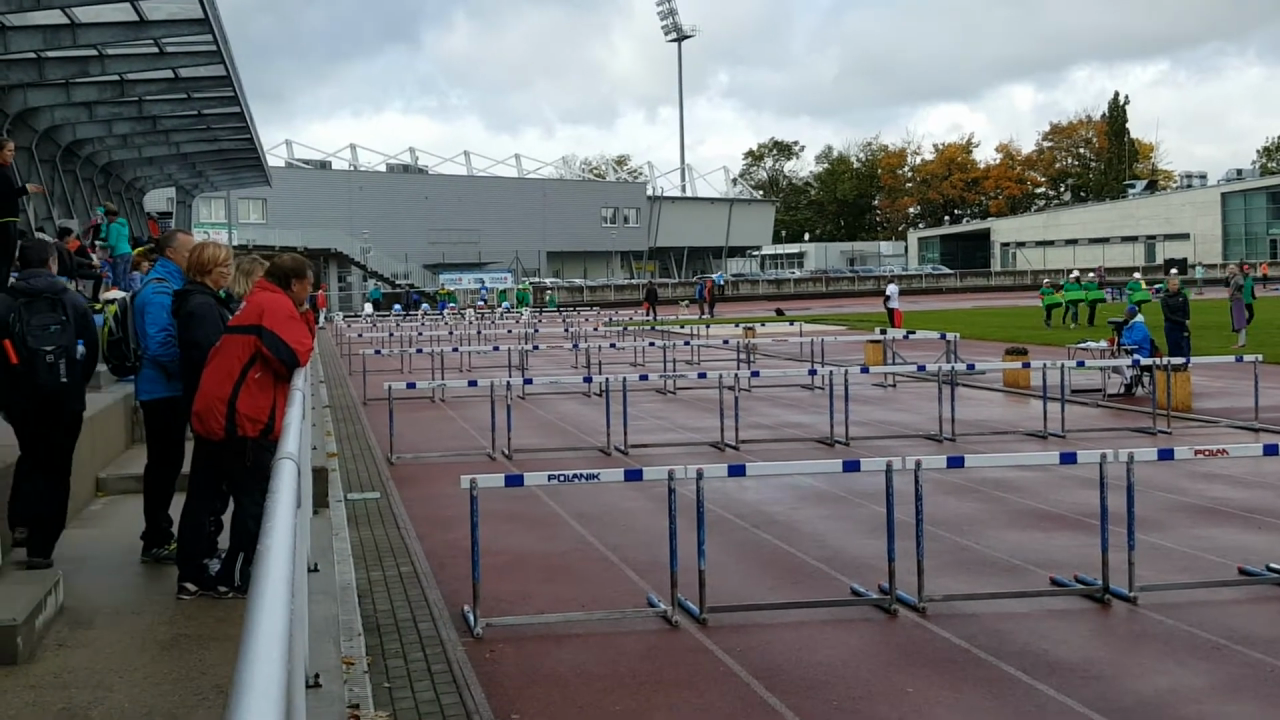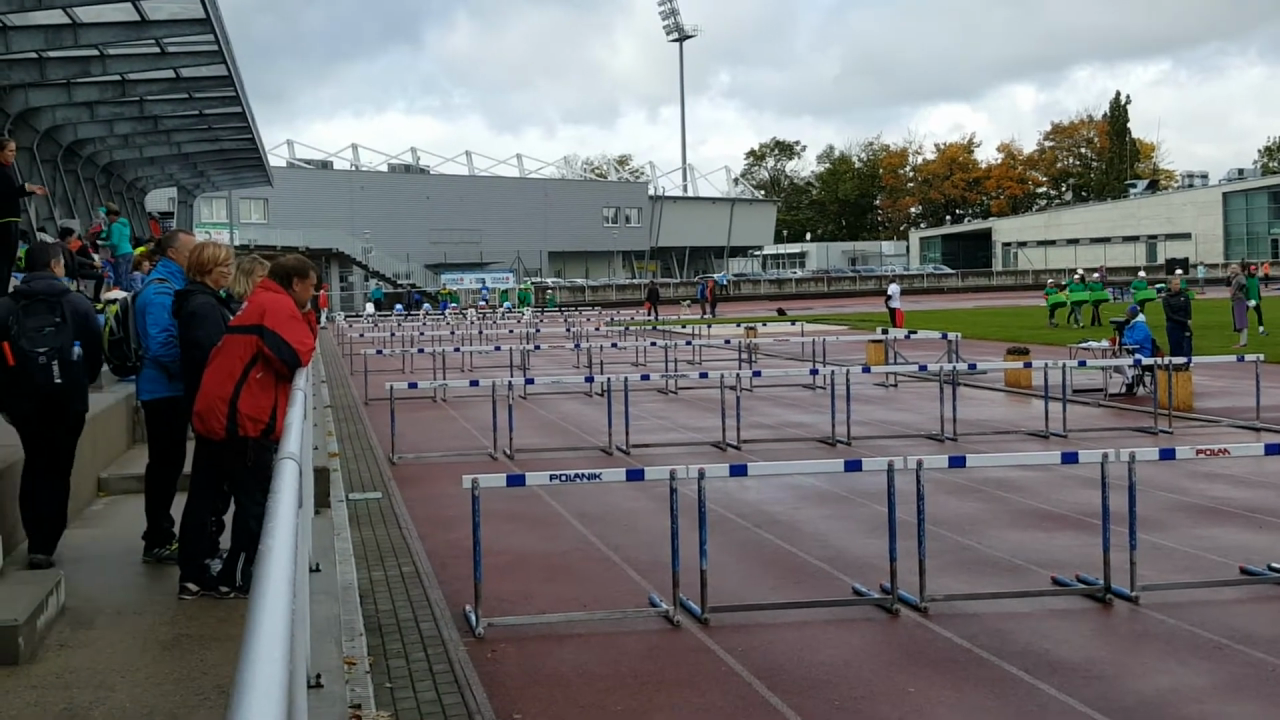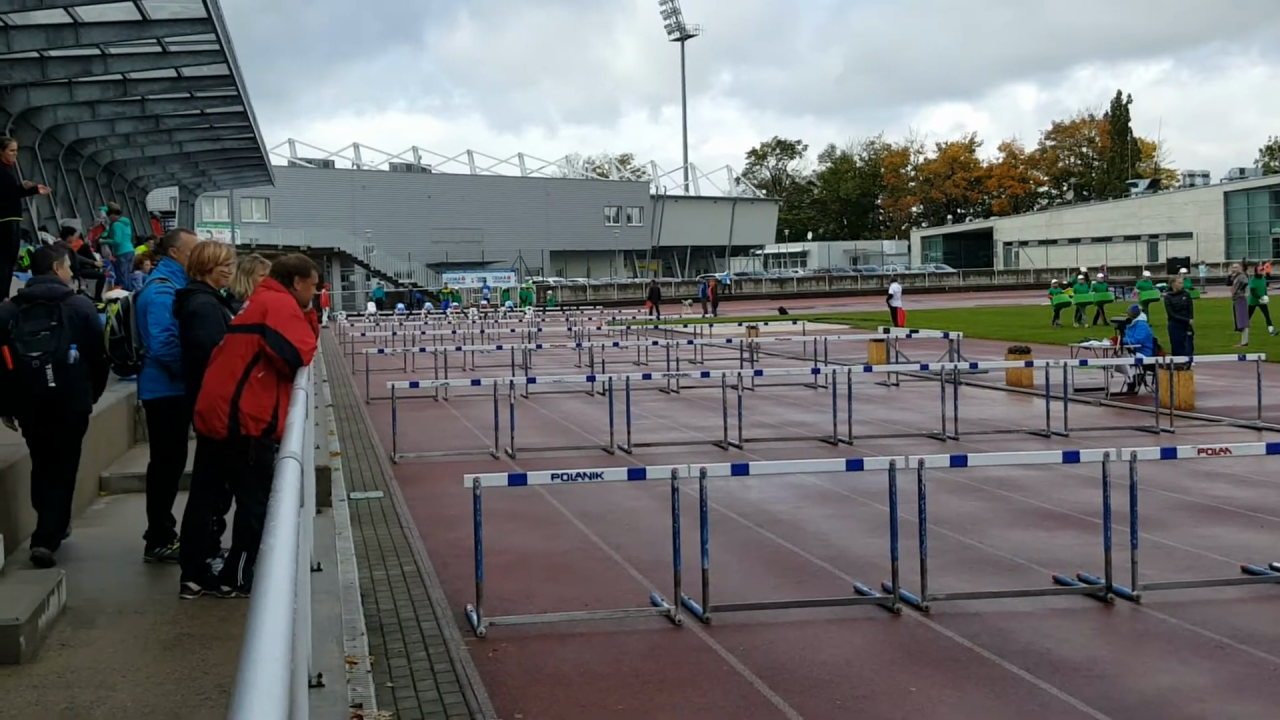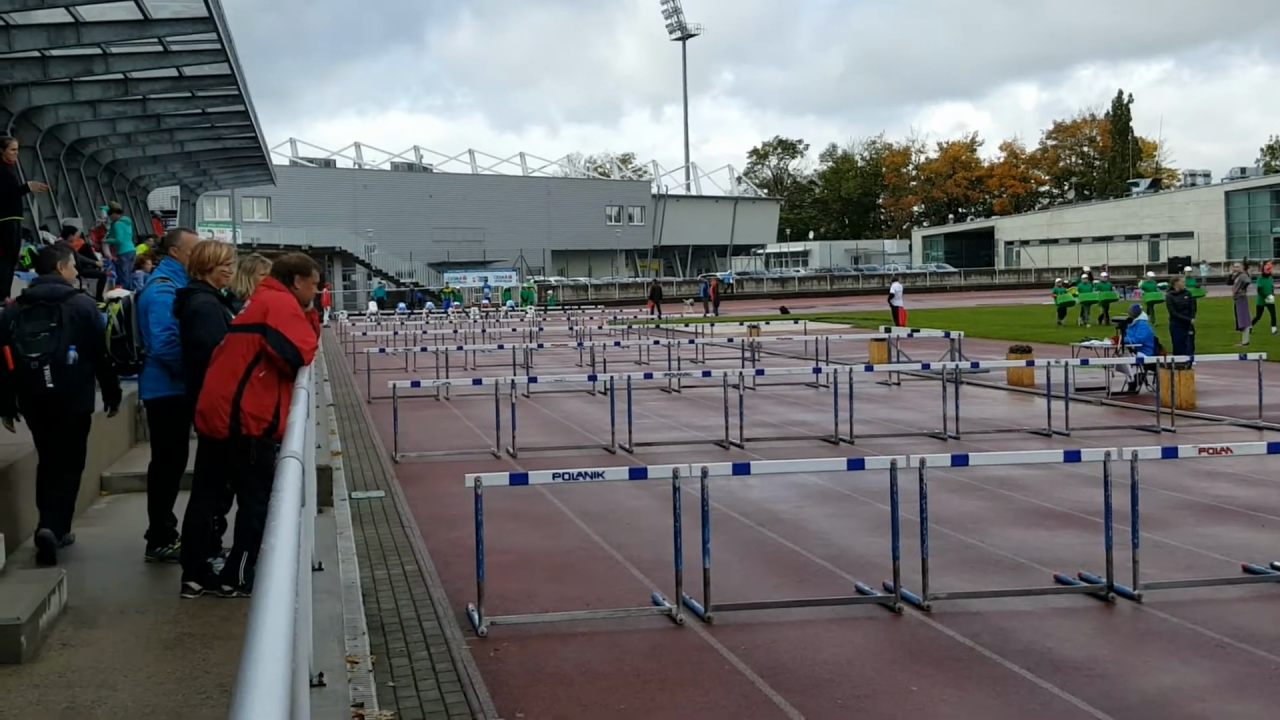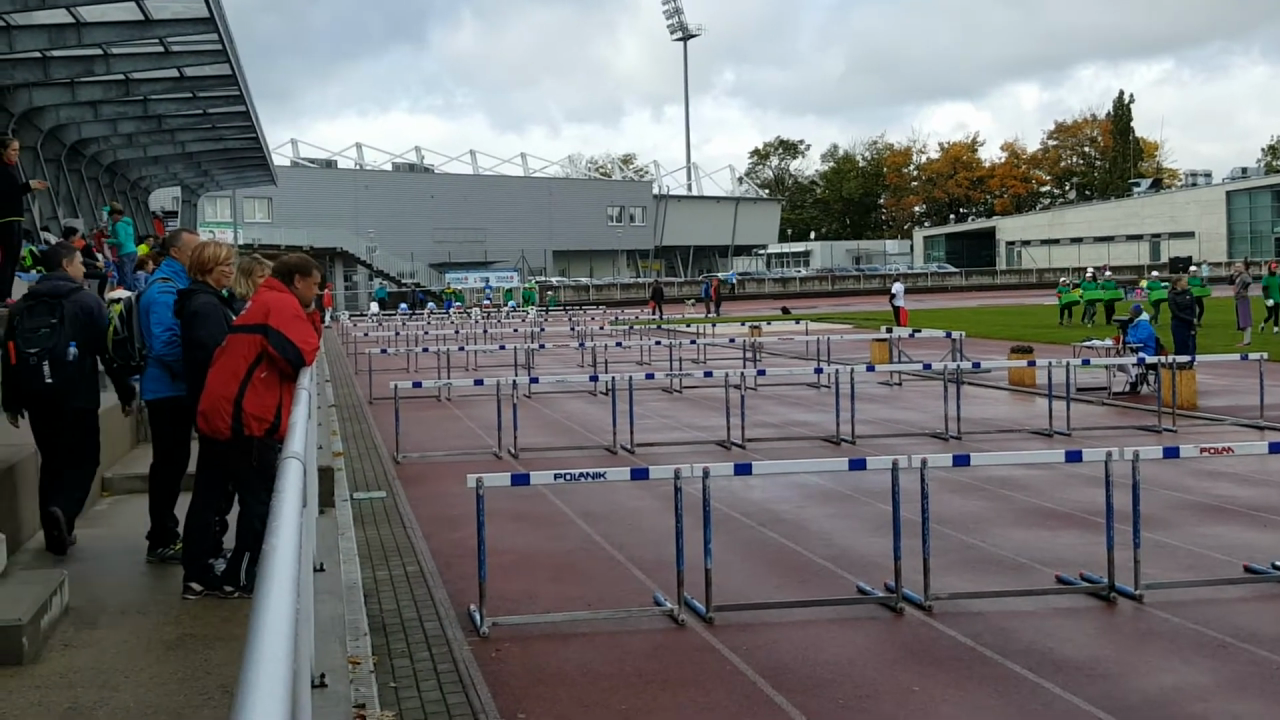
dt=0.1s
person 1, frame 1
left shoulder: (209, 302)
right shoulder: (201, 306)
right elbow: (210, 358)
left knee: (212, 482)
right knee: (206, 485)
left ankle: (204, 555)
right ankle: (192, 573)
person 1, frame 2
left shoulder: (210, 301)
right shoulder: (202, 306)
right elbow: (211, 358)
left knee: (214, 482)
right knee: (208, 485)
left ankle: (206, 555)
right ankle: (193, 573)
person 1, frame 3
left shoulder: (211, 301)
right shoulder: (203, 306)
right elbow: (212, 358)
left knee: (216, 481)
right knee: (209, 484)
left ankle: (207, 554)
right ankle: (195, 573)
person 1, frame 4
left shoulder: (212, 300)
right shoulder: (204, 305)
right elbow: (212, 357)
left knee: (216, 481)
right knee: (210, 483)
left ankle: (208, 553)
right ankle: (196, 571)
person 1, frame 5
left shoulder: (213, 301)
right shoulder: (205, 305)
right elbow: (213, 358)
left knee: (218, 481)
right knee: (212, 484)
left ankle: (210, 554)
right ankle: (198, 571)
person 2, frame 1
left shoulder: (258, 302)
right shoulder: (277, 306)
left elbow: (291, 350)
right elbow: (294, 358)
left wrist: (304, 317)
right wrist: (303, 319)
left hip: (219, 413)
right hip: (242, 419)
left knee: (230, 497)
right knee: (253, 502)
left ankle: (202, 575)
right ankle: (233, 580)
person 2, frame 2
left shoulder: (260, 302)
right shoulder: (278, 306)
left elbow: (290, 351)
right elbow: (296, 357)
left wrist: (306, 317)
right wrist: (305, 319)
left hip: (220, 413)
right hip: (243, 418)
left knee: (234, 497)
right knee: (255, 501)
left ankle: (201, 575)
right ankle: (234, 580)
person 2, frame 3
left shoulder: (262, 301)
right shoulder: (280, 305)
left elbow: (283, 351)
right elbow: (297, 357)
left wrist: (308, 317)
right wrist: (307, 320)
left hip: (221, 412)
right hip: (245, 417)
right knee: (256, 501)
right ankle: (235, 579)
person 2, frame 4
left shoulder: (262, 300)
right shoulder: (281, 304)
right elbow: (299, 356)
left wrist: (309, 316)
right wrist: (308, 318)
left hip: (222, 412)
right hip: (246, 417)
left knee: (233, 496)
right knee: (258, 500)
left ankle: (200, 575)
right ankle: (236, 579)
person 2, frame 5
left shoulder: (264, 301)
right shoulder: (283, 305)
right elbow: (300, 357)
left wrist: (311, 316)
right wrist: (309, 320)
left hip: (222, 412)
right hip: (248, 417)
left knee: (234, 496)
right knee: (259, 501)
left ankle: (200, 575)
right ankle: (238, 579)
person 3, frame 1
left shoulder: (169, 285)
right shoulder: (161, 291)
right elbow: (161, 346)
left wrist: (187, 374)
left hip: (167, 389)
right hip: (164, 390)
left knee: (166, 462)
right knee: (164, 464)
left ankle: (159, 534)
right ankle: (156, 542)
person 3, frame 2
left shoulder: (170, 286)
right shoulder: (162, 291)
right elbow: (163, 346)
left hip: (169, 388)
right hip: (165, 389)
left knee: (168, 463)
right knee: (165, 464)
left ankle: (161, 534)
right ankle: (157, 542)
person 3, frame 3
left shoulder: (172, 284)
right shoulder: (163, 290)
right elbow: (164, 345)
left hip: (170, 388)
right hip: (167, 389)
left knee: (170, 462)
right knee: (167, 463)
left ankle: (163, 533)
right ankle: (159, 541)
person 3, frame 4
left shoulder: (173, 284)
right shoulder: (164, 290)
right elbow: (165, 345)
left hip: (171, 387)
right hip: (168, 388)
left knee: (171, 462)
right knee: (168, 463)
left ankle: (164, 533)
right ankle: (160, 541)
person 3, frame 5
left shoulder: (175, 284)
right shoulder: (166, 290)
right elbow: (166, 346)
left hip: (172, 388)
right hip: (169, 389)
left knee: (172, 462)
right knee: (169, 463)
left ankle: (165, 534)
right ankle: (161, 542)
person 4, frame 1
right shoulder: (74, 302)
right elbow: (91, 352)
right hip: (66, 401)
left knee: (29, 461)
right knee: (56, 471)
right ankle: (40, 548)
person 4, frame 2
right shoulder: (77, 303)
right elbow: (95, 354)
right wrist: (77, 385)
right hip: (67, 401)
left knee: (35, 462)
right knee: (56, 471)
left ankle: (36, 533)
right ankle: (42, 546)
person 4, frame 3
right shoulder: (79, 305)
right elbow: (99, 356)
right wrist: (93, 392)
left hip: (28, 402)
right hip: (70, 402)
left knee: (43, 464)
right knee: (63, 469)
left ankle: (51, 531)
right ankle: (44, 542)
person 4, frame 4
right shoulder: (82, 305)
right elbow: (102, 355)
right wrist: (112, 395)
left hip: (32, 401)
right hip: (72, 400)
left knee: (48, 463)
right knee: (68, 466)
left ankle: (54, 528)
right ankle: (50, 528)
person 4, frame 5
right shoulder: (86, 302)
right elbow: (110, 350)
right wrist: (126, 393)
left hip: (38, 398)
right hip: (78, 397)
left knee: (52, 461)
right knee: (84, 462)
left ankle: (55, 529)
right ankle: (61, 512)
